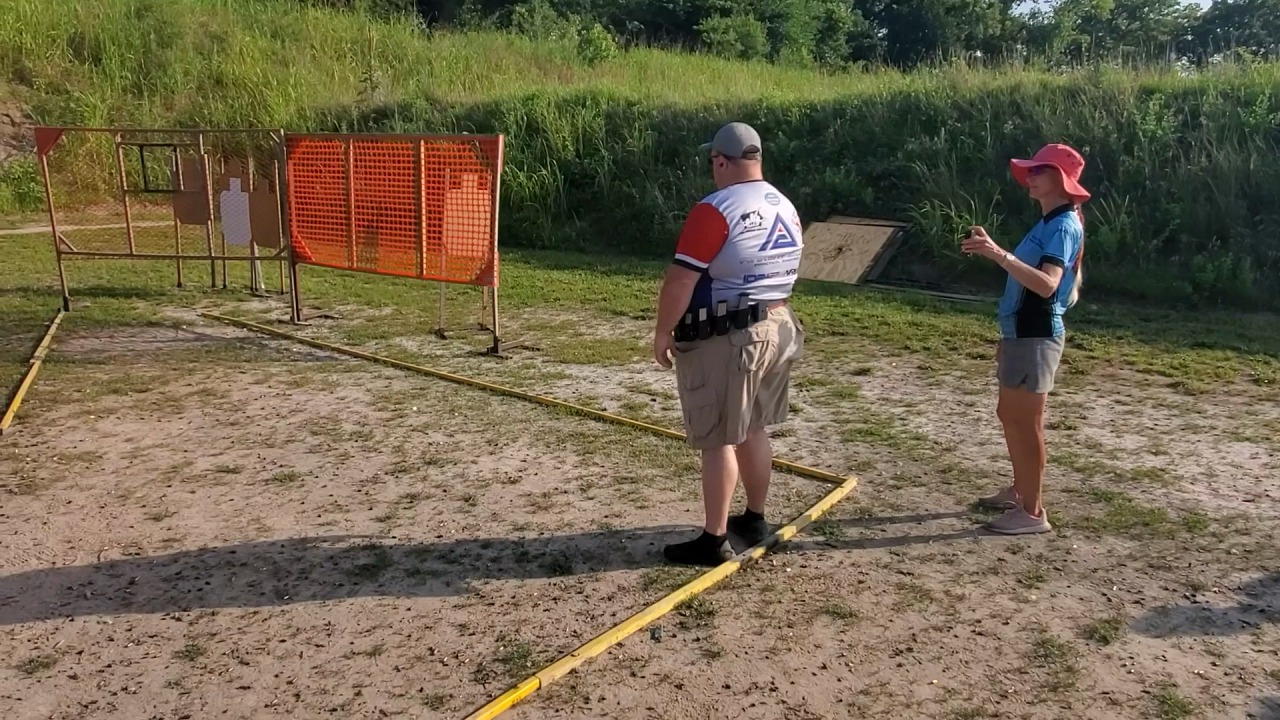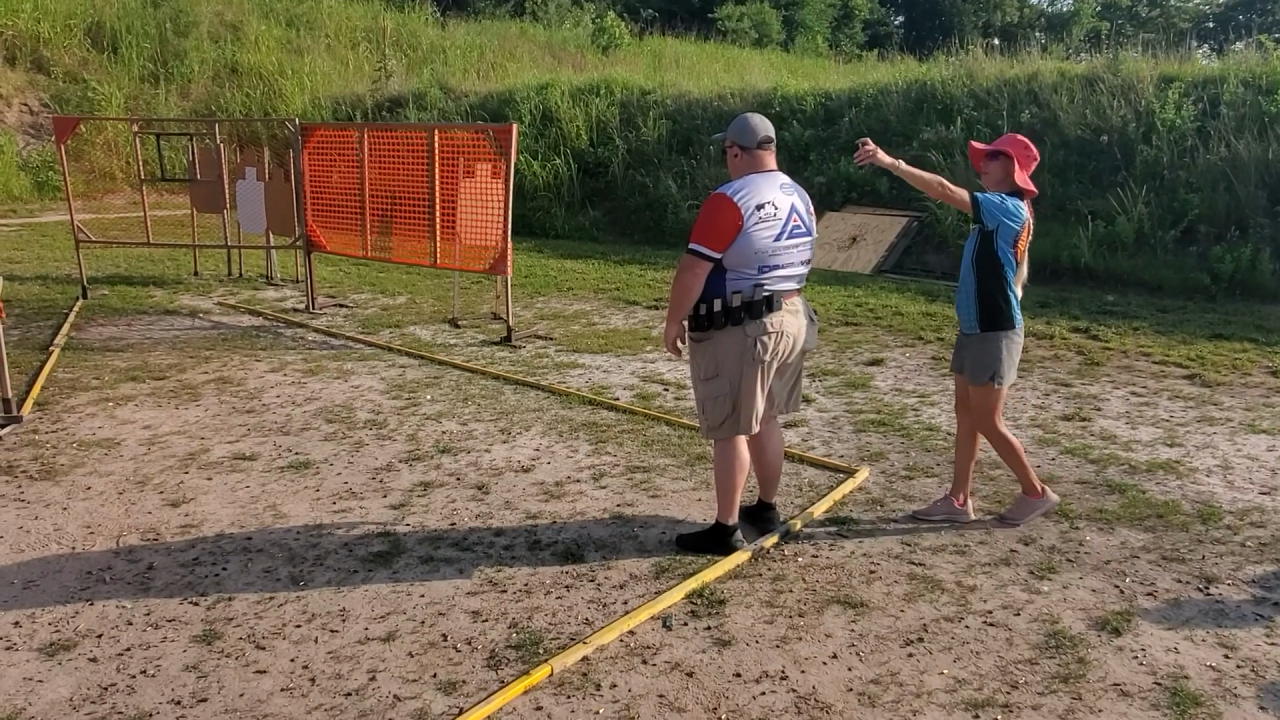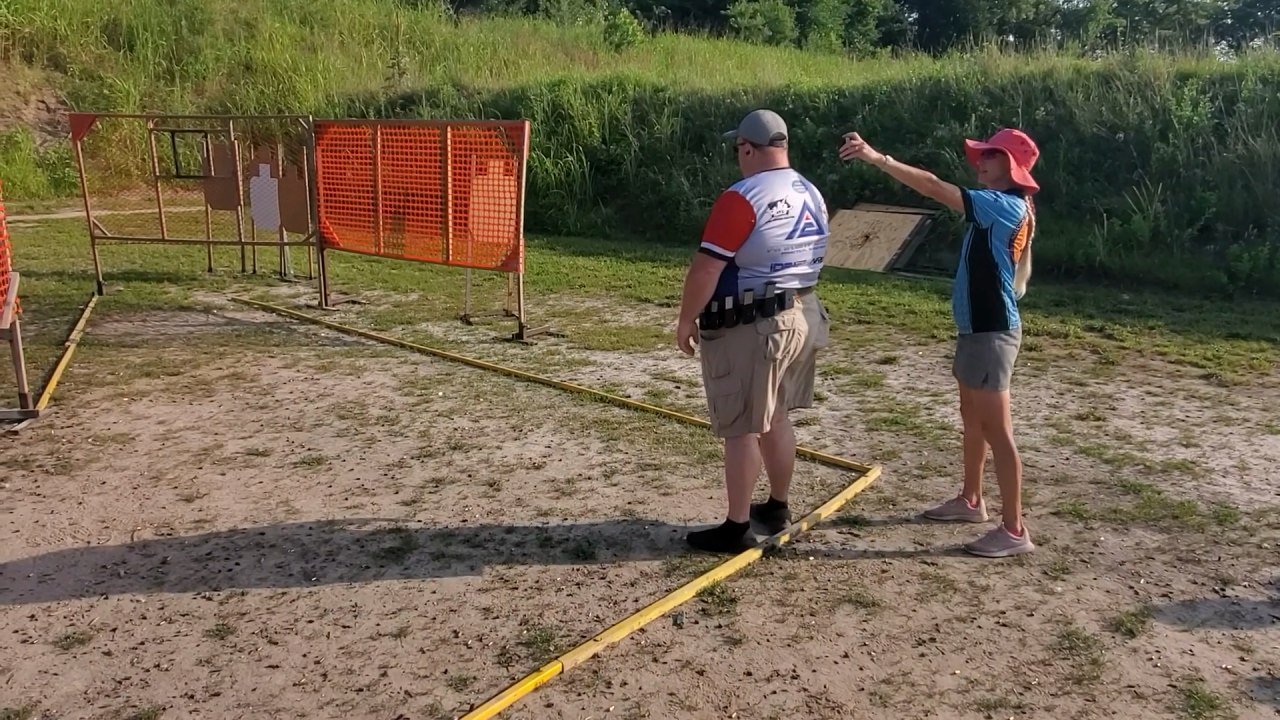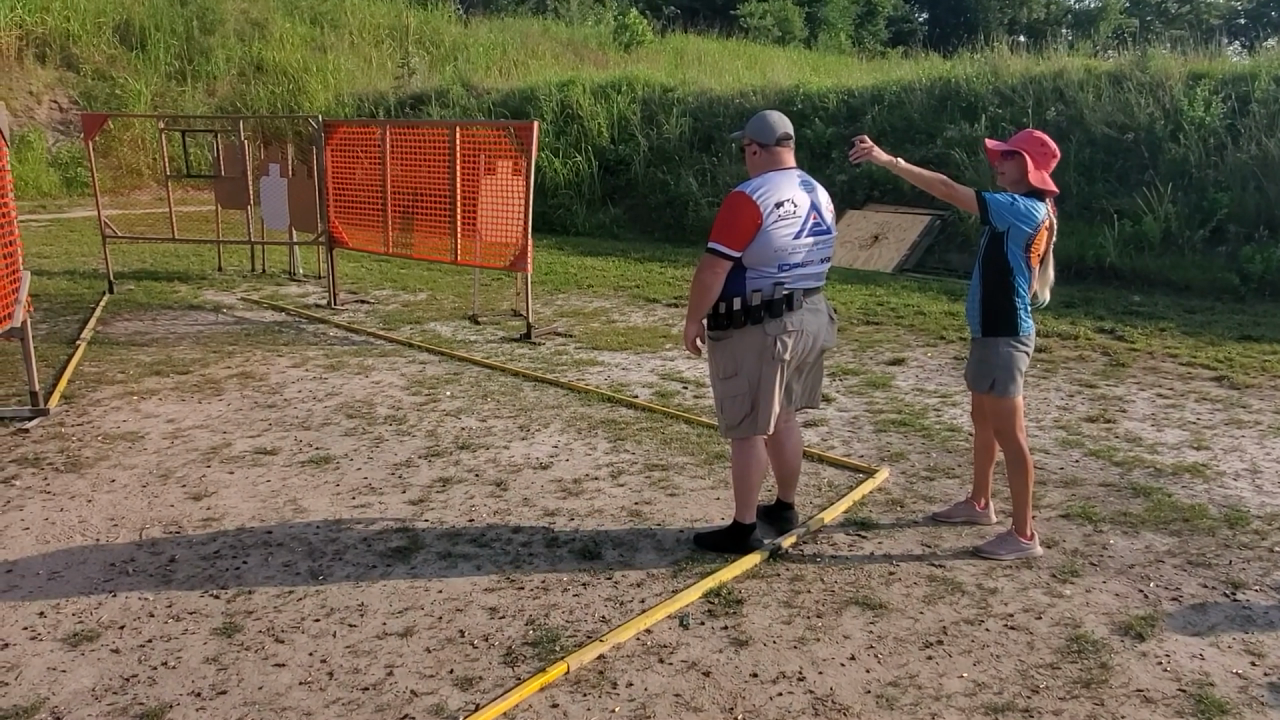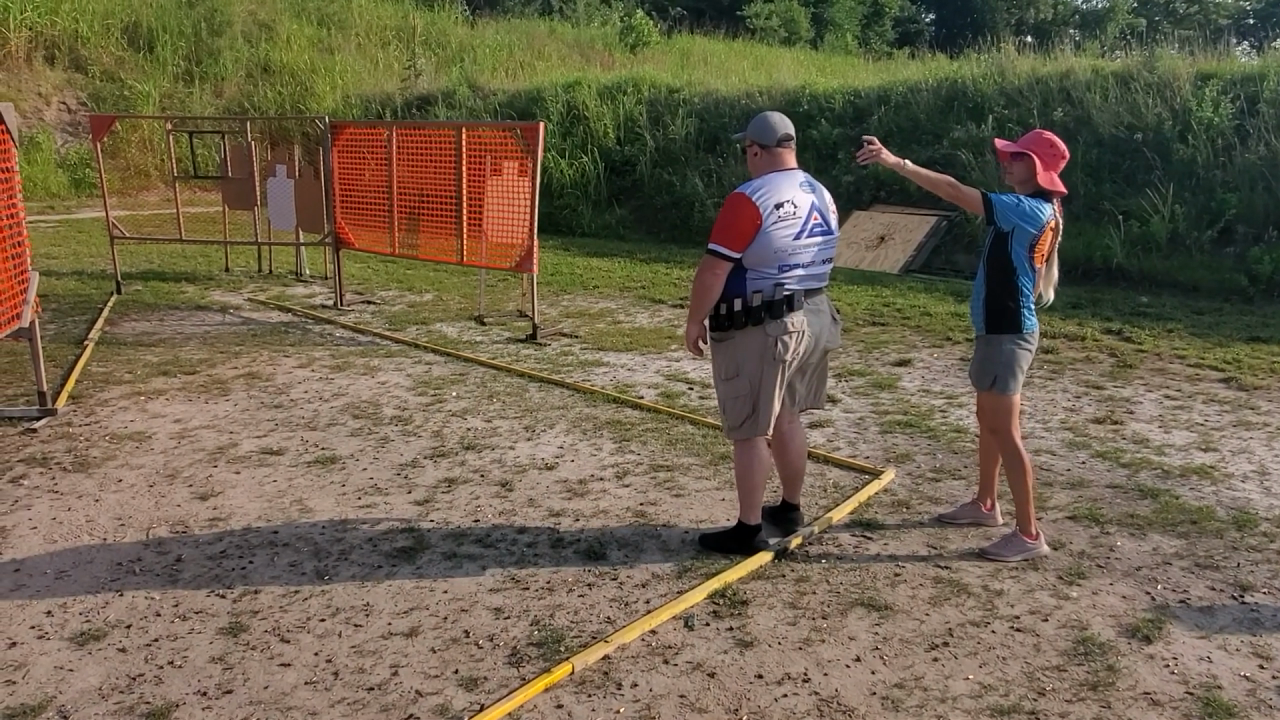
dt=1s
person 1, frame 1
left shoulder: (715, 209)
right shoulder: (785, 209)
left elbow: (681, 280)
left wrist: (663, 333)
left hip: (724, 339)
right hip: (776, 331)
left knee: (717, 440)
right knee: (751, 429)
left ankle: (713, 540)
right ankle: (754, 519)
person 1, frame 2
left shoulder: (729, 200)
right shoulder: (800, 198)
left elbow: (693, 269)
left wrist: (674, 321)
left hip: (738, 329)
right hip: (791, 318)
left knee: (730, 430)
right knee: (765, 419)
left ankle: (726, 529)
right ankle: (766, 509)
person 1, frame 3
left shoulder: (743, 198)
right shoulder: (813, 195)
left elbow: (706, 268)
left wrist: (687, 319)
left hip: (750, 326)
right hip: (802, 316)
left knee: (741, 428)
right knee: (776, 417)
left ankle: (737, 527)
right ankle: (778, 506)
person 1, frame 4
left shoulder: (749, 198)
right shoulder: (819, 194)
left elbow: (714, 268)
left wrist: (694, 320)
left hip: (758, 328)
right hip: (811, 317)
left knee: (748, 430)
right knee: (782, 418)
left ankle: (743, 528)
right ankle: (785, 508)
person 1, frame 5
left shoulder: (750, 198)
right shoulder: (821, 195)
left elbow: (713, 270)
left wrist: (694, 321)
left hip: (759, 329)
right hip: (813, 317)
left knee: (749, 431)
right knee: (786, 418)
left ankle: (748, 530)
right ankle: (790, 508)
person 2, frame 1
left shoulder: (1066, 227)
right shoulder: (1046, 223)
left elbow: (1046, 284)
left wrist: (998, 254)
left hip: (1037, 338)
right hip: (1019, 334)
left knee: (1026, 425)
right knee: (1009, 416)
left ankle: (1032, 511)
right ankle: (1021, 489)
person 2, frame 2
left shoulder: (1009, 209)
right shoulder: (999, 211)
left elbow: (944, 191)
left wrist: (891, 162)
left hip: (995, 333)
right hip: (975, 329)
left knee: (987, 422)
right knee: (965, 415)
left ankle: (1035, 492)
right ankle: (959, 499)
person 2, frame 3
left shoulder: (1006, 206)
right shoulder: (998, 206)
left elbow: (935, 187)
left wrist: (877, 158)
left hip: (992, 332)
right hip: (976, 328)
left knee: (996, 430)
right knee: (972, 418)
left ankle: (1014, 530)
right ankle: (971, 500)
person 2, frame 4
left shoulder: (1024, 210)
right shoulder: (1024, 209)
left elbow: (949, 190)
left wrist: (889, 160)
left hip: (1005, 336)
right hip: (991, 331)
left knee: (1008, 434)
right knee: (983, 420)
left ankle: (1024, 534)
right ankle: (979, 503)
person 2, frame 5
left shoulder: (1028, 210)
right shoulder: (1033, 210)
left elbow: (955, 191)
left wrist: (896, 162)
left hip: (1008, 334)
right hip: (998, 329)
left knee: (1005, 432)
right knee: (987, 420)
left ankle: (1028, 533)
right ankle: (985, 504)
